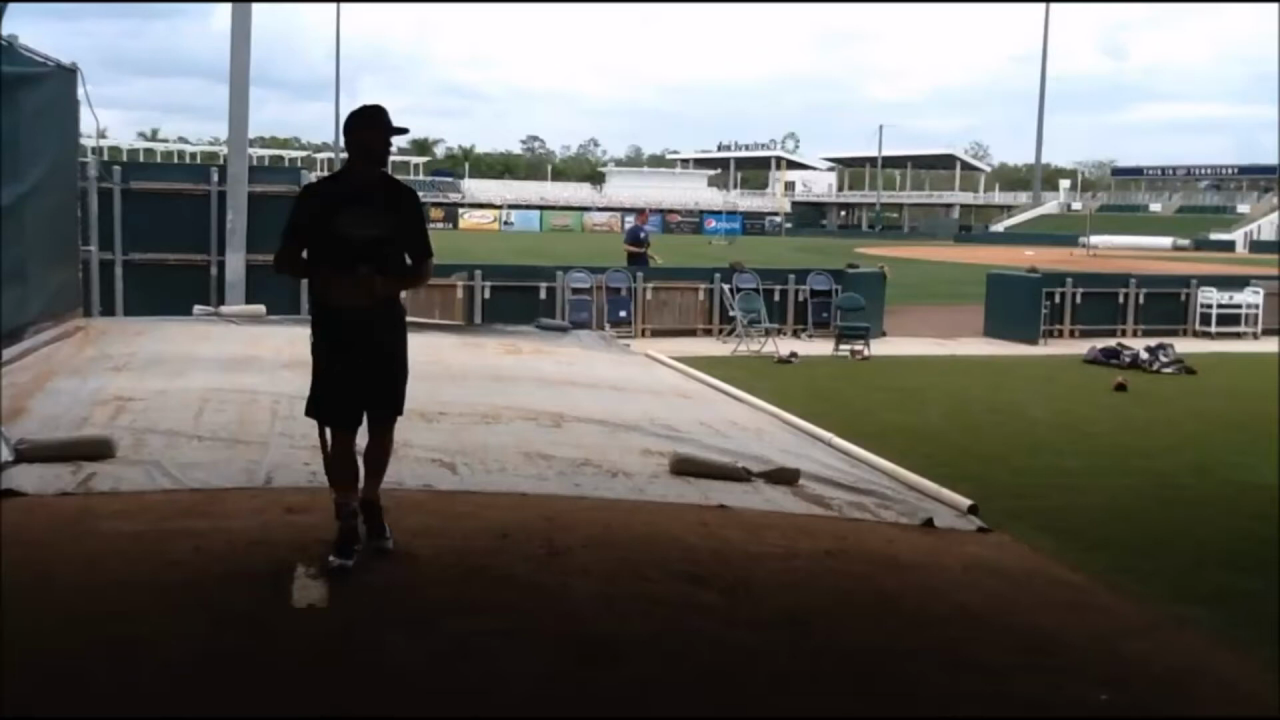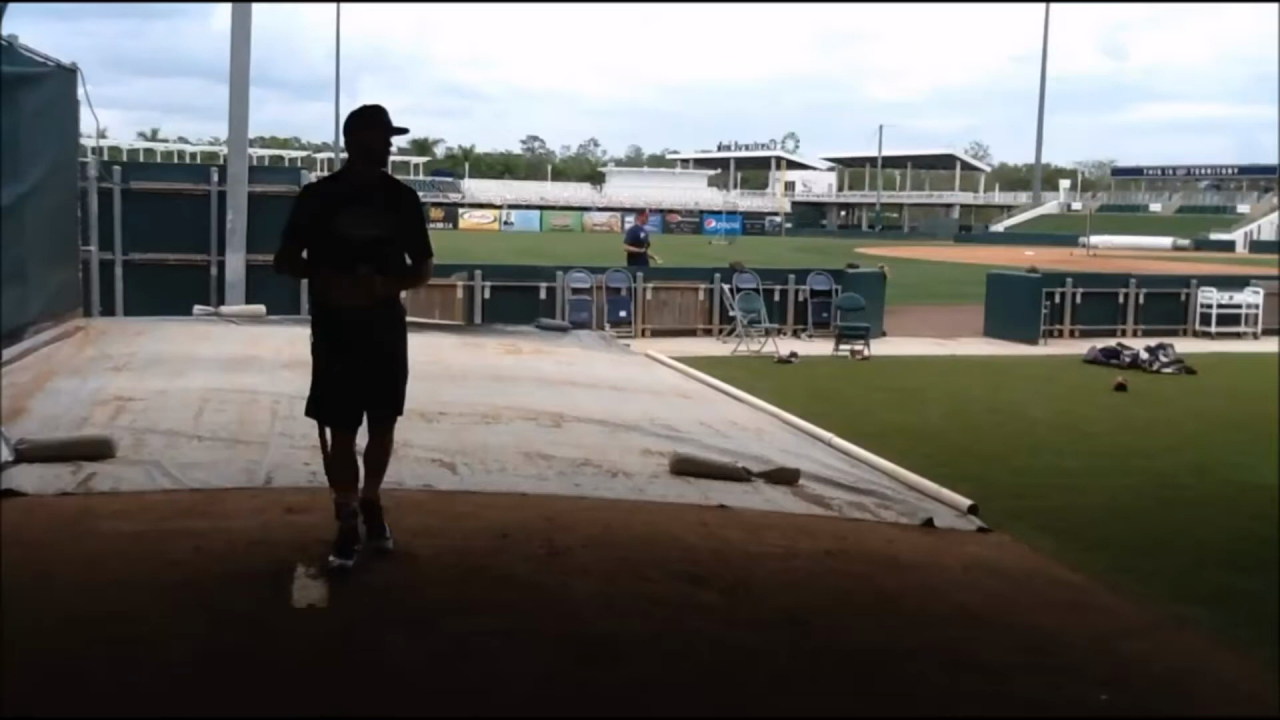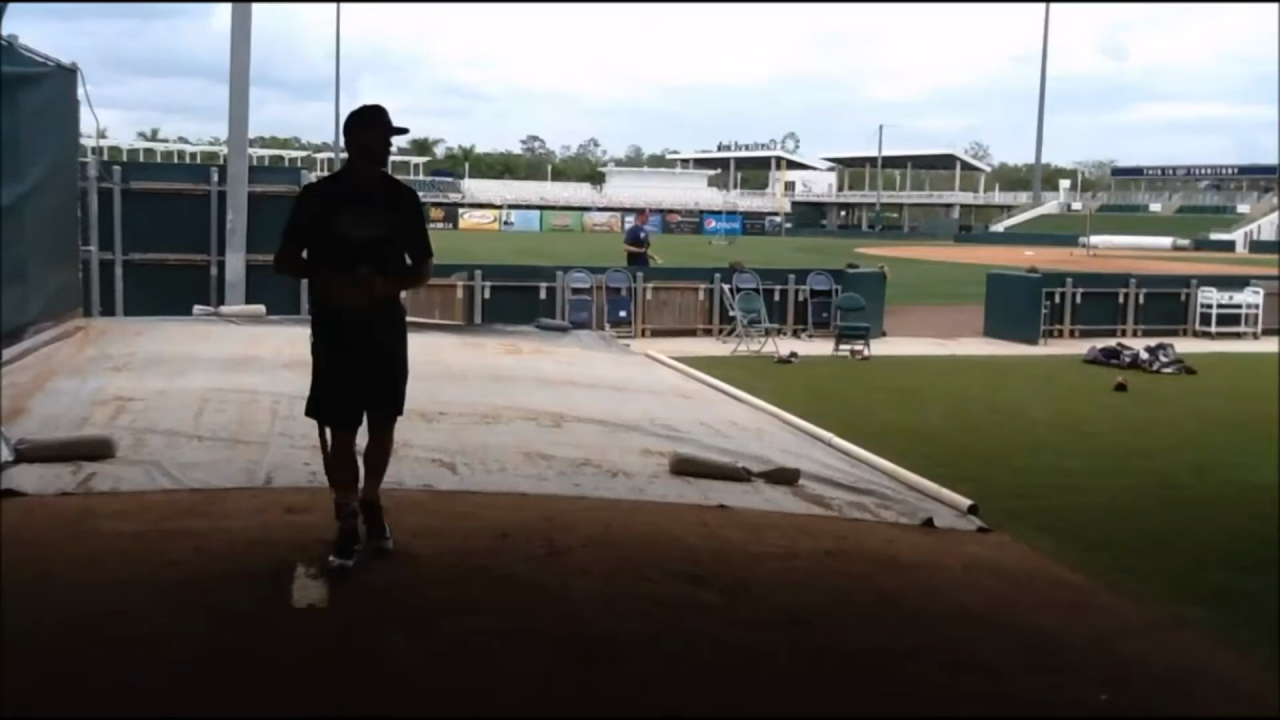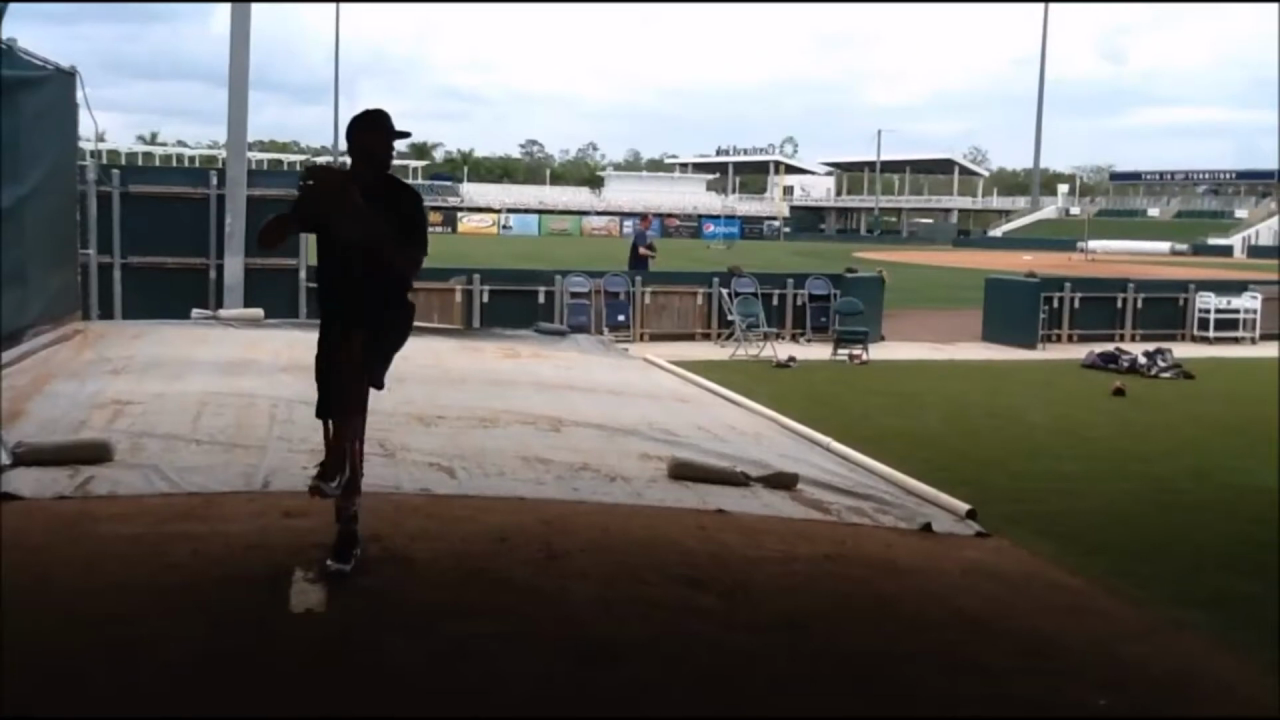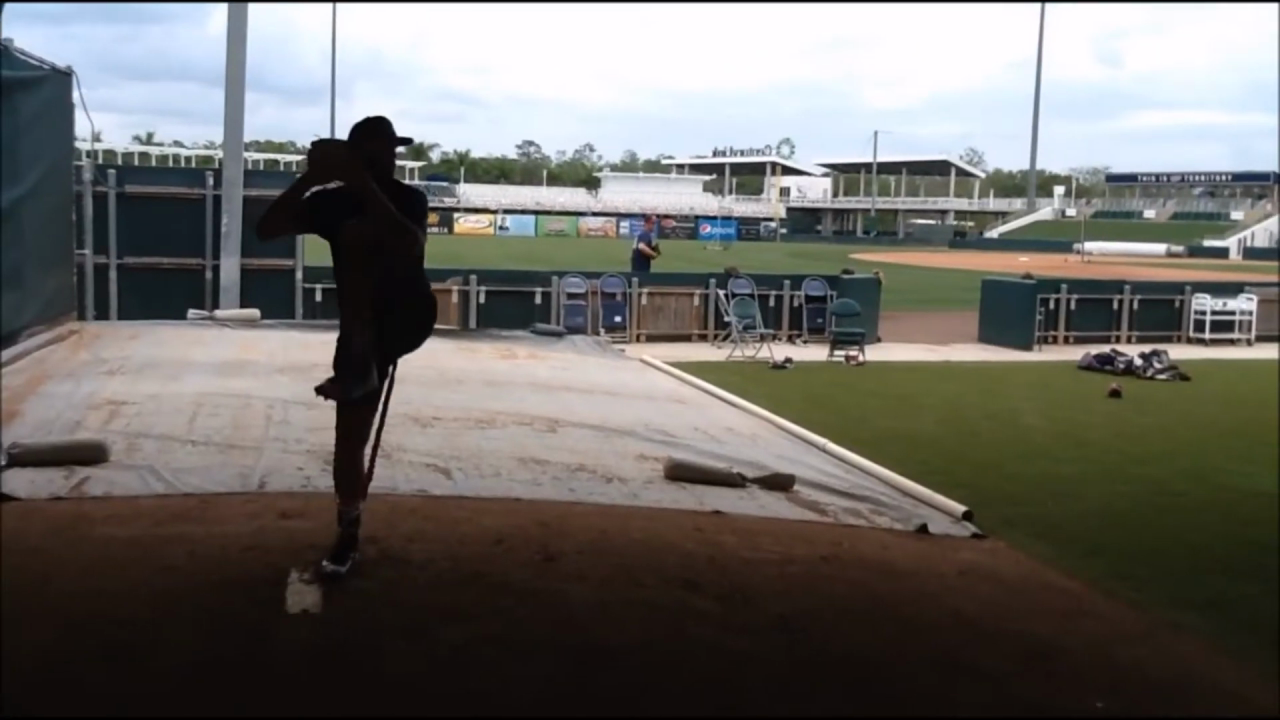
dt=0.3s
person 1, frame 1
left shoulder: (402, 198)
right shoulder: (318, 196)
left elbow: (422, 267)
right elbow: (285, 260)
left wrist: (387, 284)
right wrist: (328, 280)
left hip: (386, 330)
right hip: (335, 332)
left knee: (382, 427)
right knee: (341, 431)
left ankle: (371, 501)
right ankle: (347, 522)
person 1, frame 2
left shoulder: (402, 198)
right shoulder: (317, 196)
left elbow: (423, 267)
right elbow: (285, 260)
left wrist: (387, 285)
right wrist: (328, 281)
left hip: (386, 330)
right hip: (335, 332)
left knee: (383, 427)
right knee: (340, 431)
left ankle: (370, 502)
right ankle: (347, 523)
person 1, frame 3
left shoulder: (402, 198)
right shoulder: (318, 196)
left elbow: (423, 267)
right elbow: (284, 261)
left wrist: (387, 285)
right wrist: (327, 280)
left hip: (385, 329)
right hip: (335, 330)
left knee: (382, 427)
right knee: (340, 430)
left ankle: (370, 501)
right ankle: (347, 523)
person 1, frame 4
left shoulder: (404, 198)
right shoulder: (323, 193)
left elbow: (411, 262)
right elbow: (267, 239)
left wrist: (359, 214)
right wrist: (308, 205)
left hip: (386, 315)
right hip: (338, 319)
left knee: (354, 351)
right knee: (343, 416)
left ankle: (339, 465)
right ankle: (347, 526)
person 1, frame 5
left shoulder: (407, 198)
right shoulder: (330, 202)
left elbow: (413, 250)
right elbow: (266, 230)
left wrist: (365, 189)
right wrist: (307, 182)
left hip: (406, 313)
right hip: (361, 329)
left knee: (364, 274)
right knee: (349, 431)
left ankle: (360, 370)
right ankle: (348, 532)
